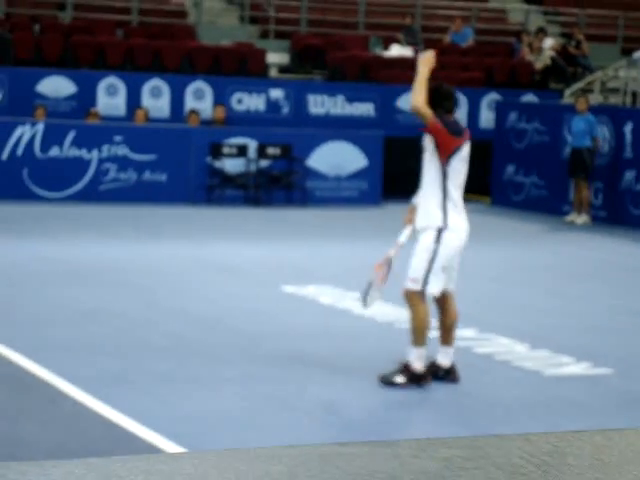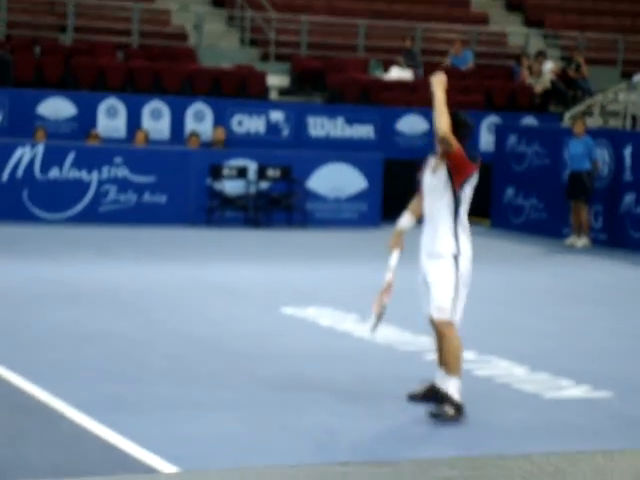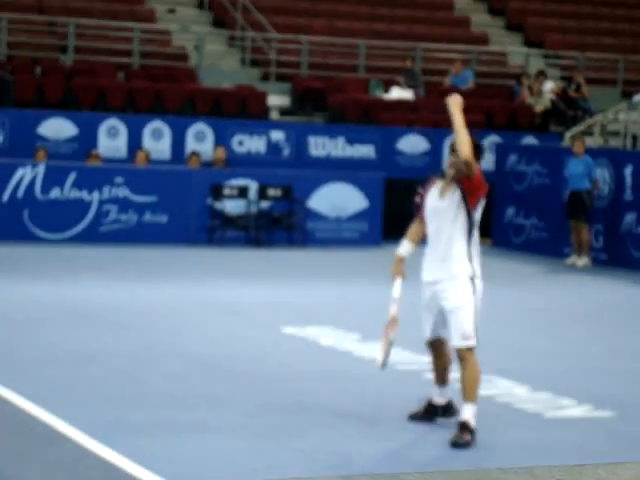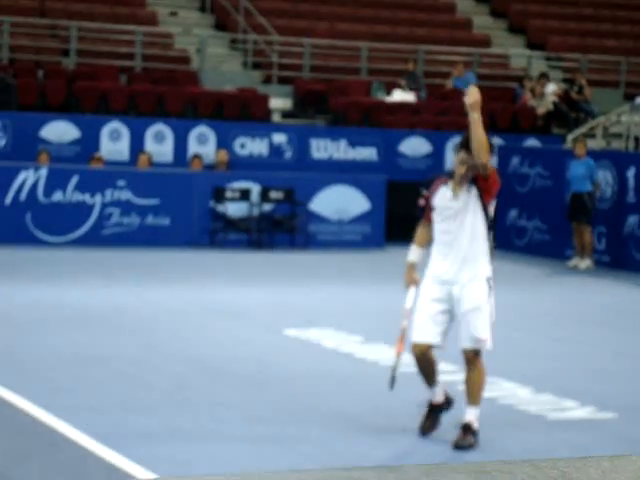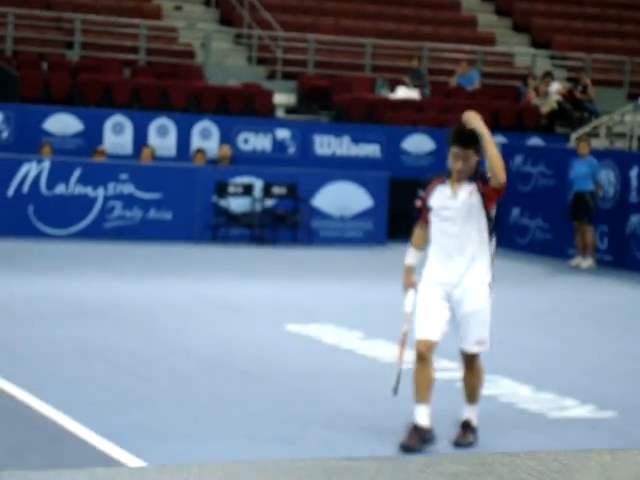
dt=0.2s
person 1, frame 1
left shoulder: (454, 135)
right shoulder: (437, 138)
left elbow: (418, 105)
left wrist: (424, 67)
right wrist: (417, 205)
left hip: (442, 229)
right hip: (439, 226)
left knee: (415, 293)
right knee: (442, 296)
left ankle: (415, 367)
right ankle: (444, 364)
person 1, frame 2
left shoulder: (465, 166)
right shoulder: (431, 162)
left elbow: (445, 133)
left wrist: (437, 89)
right wrist: (400, 229)
left hip: (450, 256)
right hip: (430, 253)
left knee: (445, 324)
right knee: (440, 323)
left ankle: (453, 397)
right ankle: (442, 386)
person 1, frame 3
left shoulder: (474, 188)
right shoulder: (431, 186)
left elbow: (468, 157)
right elbow: (419, 223)
left wrist: (455, 112)
right wrist: (400, 256)
left hip: (460, 280)
right hip: (430, 278)
left knee: (465, 350)
right knee: (436, 343)
left ankle: (468, 422)
right ankle: (441, 400)
person 1, frame 4
left shoulder: (485, 187)
right shoulder: (437, 187)
left elbow: (486, 161)
right elbow: (425, 226)
left wrist: (475, 110)
right wrist: (411, 265)
left hip: (474, 281)
right hip: (436, 280)
left knee: (472, 354)
right knee: (420, 347)
left ankle: (471, 423)
right ankle: (437, 398)
person 1, frame 5
left shoulder: (484, 186)
right shoulder: (434, 188)
left elbow: (501, 177)
right elbow: (422, 228)
left wrist: (484, 133)
right wrist: (409, 267)
left hip: (473, 283)
right hip: (434, 281)
left knee: (470, 356)
right knee: (424, 349)
left ankle: (469, 422)
right ankle: (422, 426)
person 2, frame 1
left shoulder: (590, 118)
right shoulder: (574, 118)
left elbow: (595, 137)
left wrist: (592, 151)
right wrist: (573, 146)
left hip: (585, 152)
right hip: (575, 151)
left knee: (583, 183)
right knee: (575, 183)
left ankle: (585, 214)
right ankle: (575, 212)
person 2, frame 2
left shoulder: (588, 141)
right shoulder: (571, 142)
left elbow: (594, 160)
left wrist: (591, 172)
right wrist: (571, 170)
left hip: (584, 174)
right hip: (573, 174)
left knee: (583, 206)
right knee: (573, 206)
left ankle: (585, 237)
right ankle: (575, 234)
person 2, frame 3
left shoulder: (588, 160)
right shoulder: (569, 161)
left elbow: (593, 179)
left wrist: (590, 192)
right wrist: (570, 190)
left hip: (584, 194)
right hip: (572, 194)
left knee: (583, 225)
right knee: (573, 225)
left ankle: (585, 256)
right ankle: (575, 254)
person 2, frame 4
left shoulder: (589, 162)
right shoulder: (571, 163)
left elbow: (595, 181)
left wrist: (591, 194)
right wrist: (571, 193)
left hip: (585, 196)
right hip: (574, 196)
left knee: (585, 227)
right knee: (575, 227)
left ankle: (588, 258)
right ankle: (578, 256)
person 2, frame 5
left shoulder: (592, 162)
right shoulder: (575, 162)
left elbow: (597, 180)
left wrist: (593, 193)
right wrist: (573, 192)
left hip: (588, 195)
right hip: (576, 195)
left knee: (587, 226)
right knee: (578, 226)
left ankle: (590, 257)
right ankle: (580, 255)
